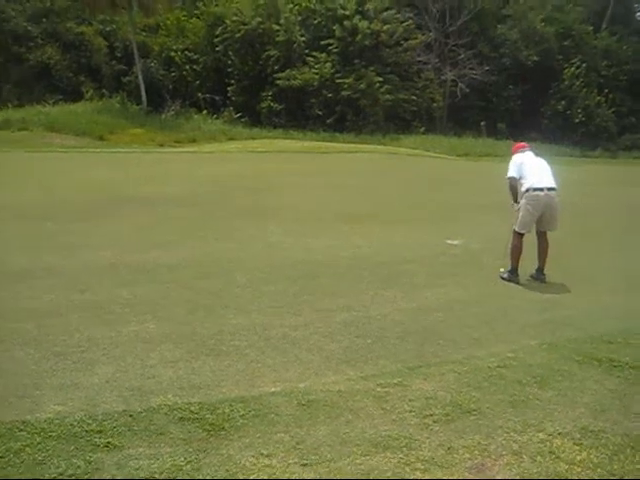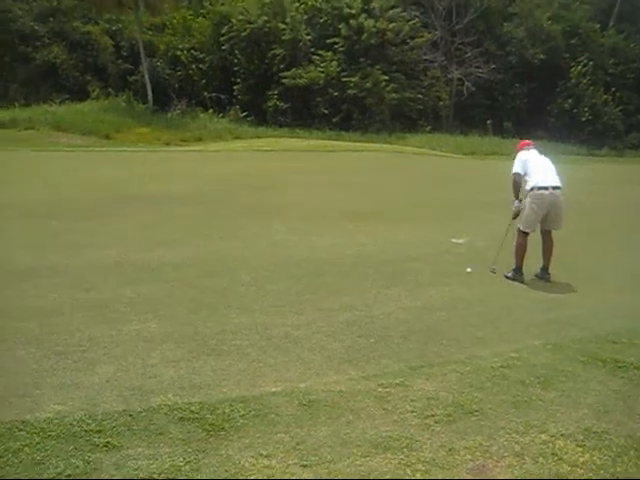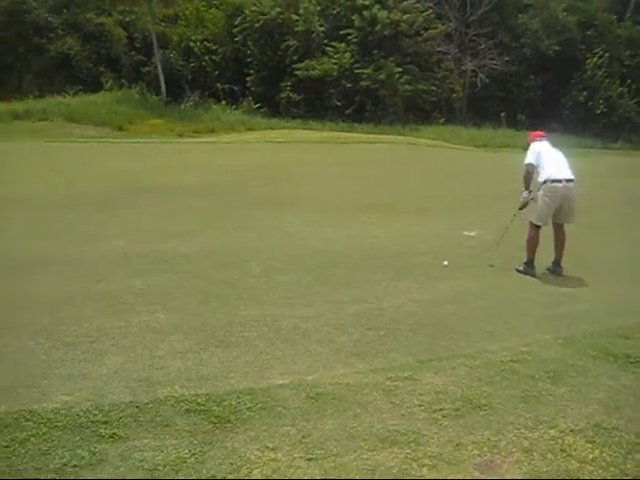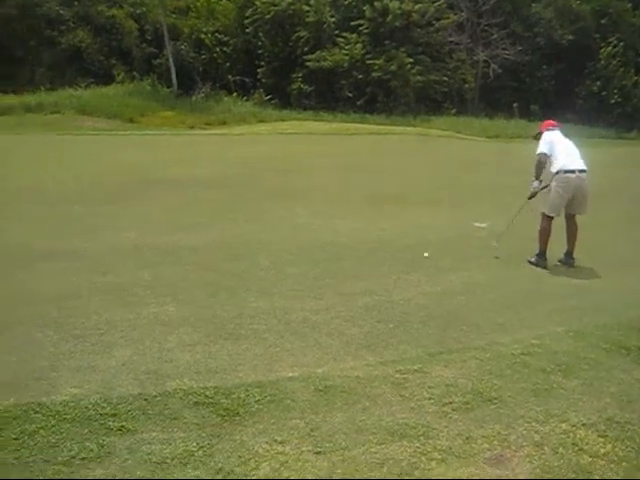
dt=0.1s
person 1, frame 1
left shoulder: (517, 157)
right shoulder: (541, 160)
left elbow: (512, 182)
left wrist: (516, 203)
left hip: (533, 195)
right hip: (551, 194)
left knee: (518, 234)
right knee: (542, 233)
left ankle: (513, 273)
right ankle: (540, 272)
person 1, frame 2
left shoulder: (522, 155)
right shoulder: (545, 158)
left elbow: (517, 178)
left wrist: (517, 201)
right wrist: (524, 202)
left hip: (538, 194)
right hip: (556, 193)
left knee: (522, 232)
right knee: (547, 232)
left ankle: (517, 272)
right ankle: (545, 271)
person 1, frame 3
left shoulder: (535, 146)
right shoulder: (556, 151)
left elbow: (529, 169)
left wrist: (526, 191)
right wrist: (536, 194)
left hip: (551, 187)
right hip: (569, 186)
left knee: (534, 226)
right knee: (559, 226)
left ankle: (529, 265)
right ankle: (557, 265)
person 1, frame 4
left shoulder: (548, 135)
right shoulder: (566, 140)
left elbow: (541, 159)
left wrist: (536, 181)
right wrist: (547, 184)
left hip: (564, 177)
right hip: (581, 177)
left knee: (547, 216)
right knee: (571, 216)
left ankle: (541, 257)
right ankle: (569, 256)
